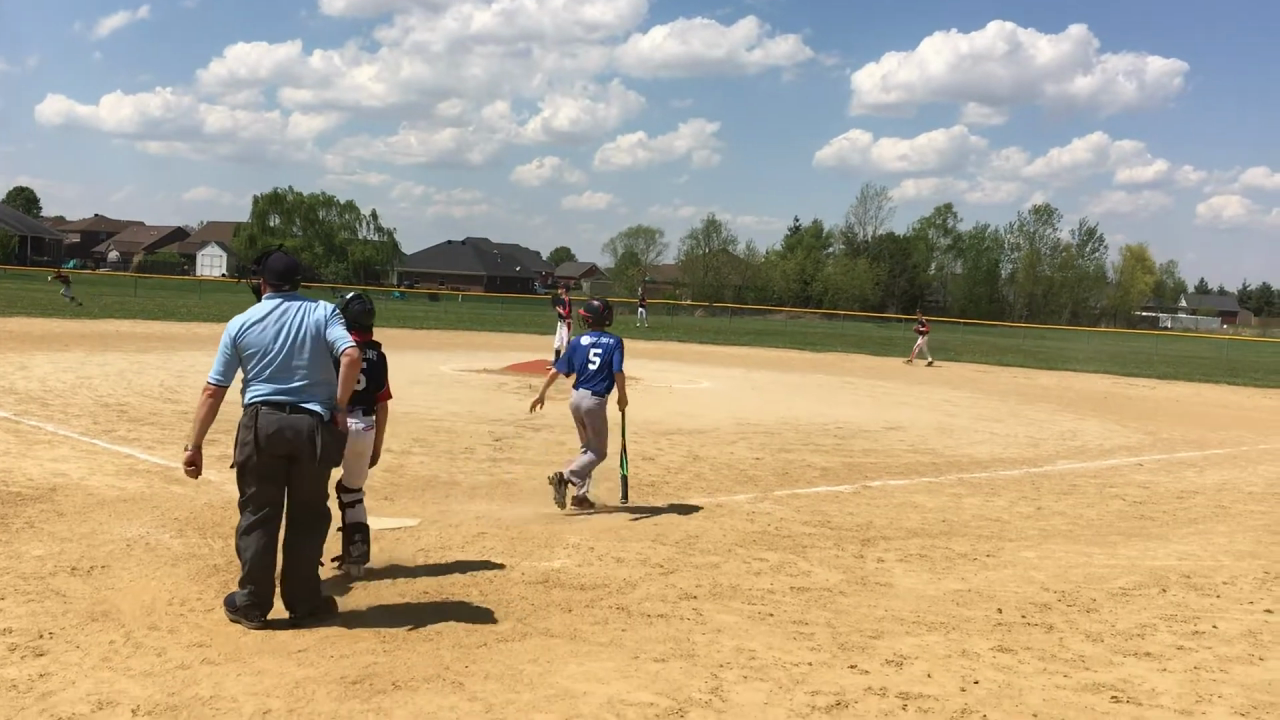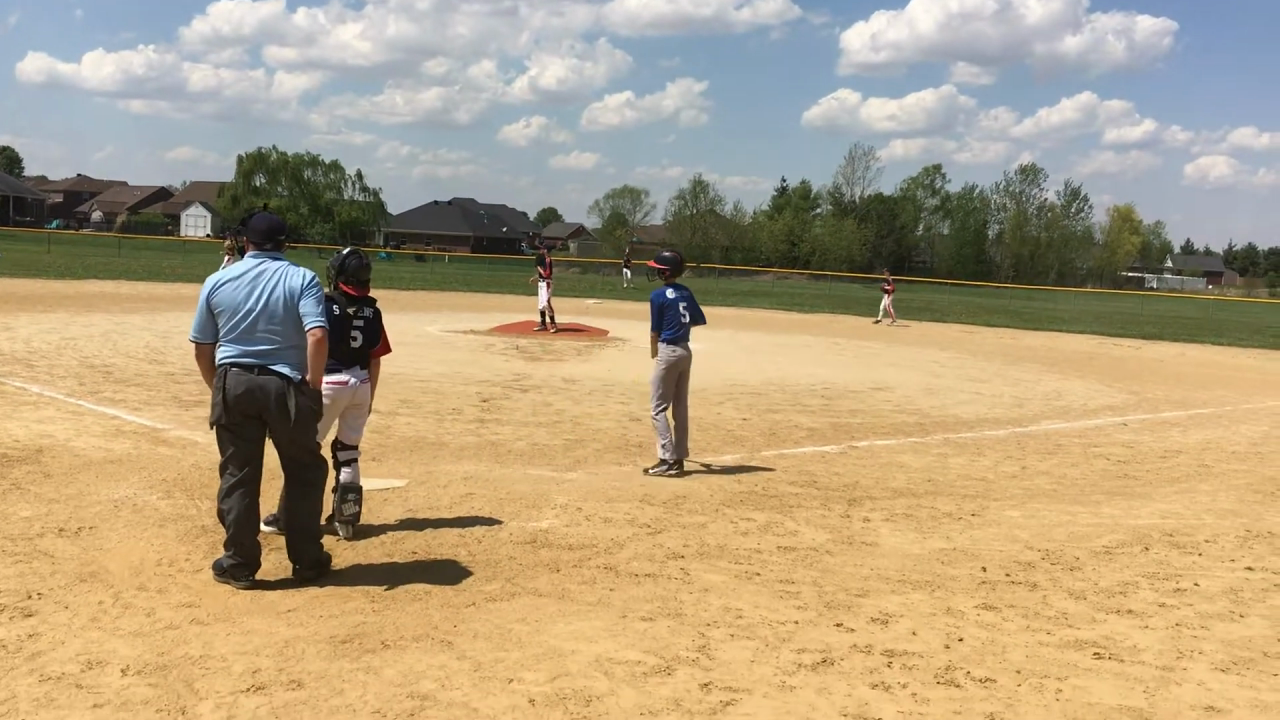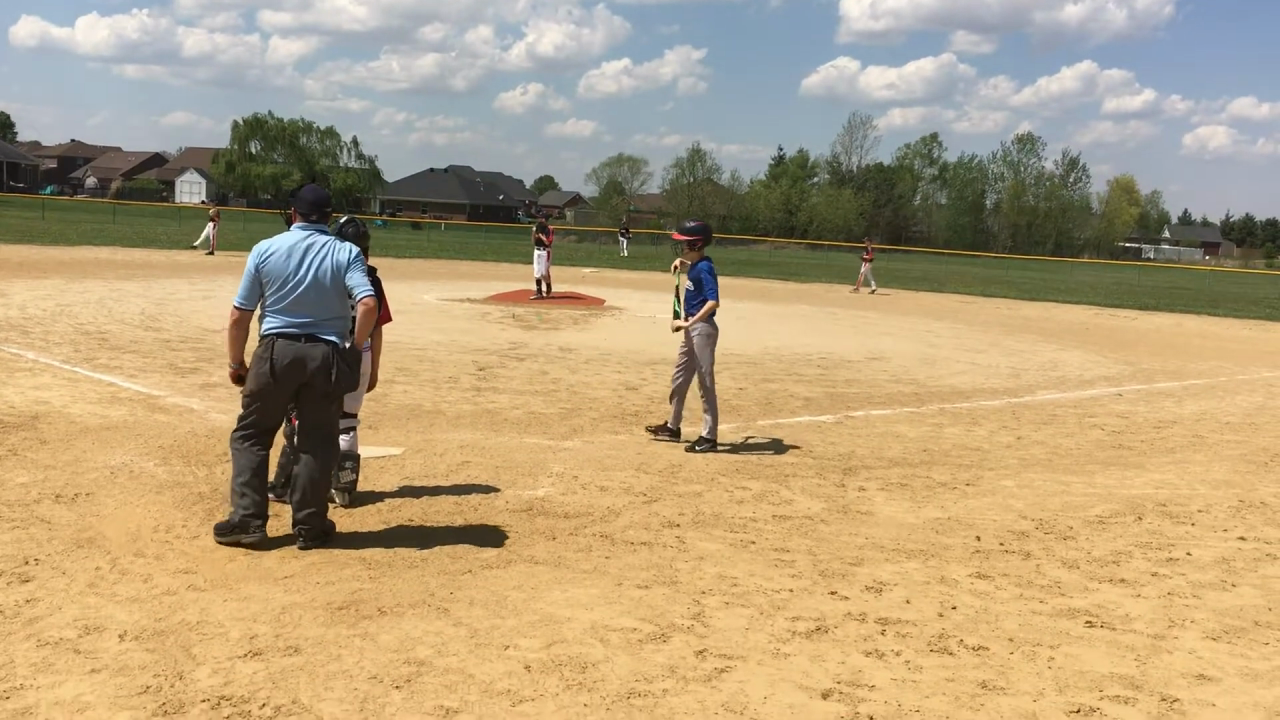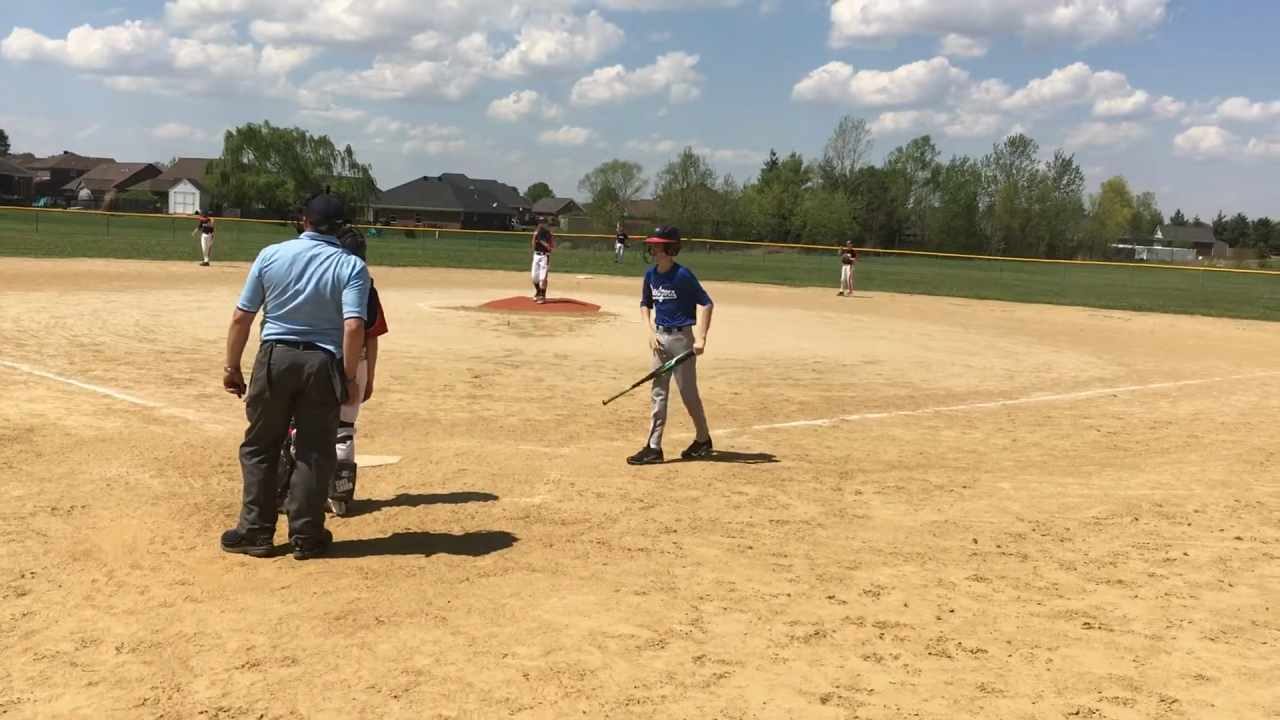
dt=0.7s
person 1, frame 1
left shoulder: (241, 323)
right shoulder: (324, 312)
left elbow: (214, 391)
right elbow: (351, 357)
left wrist: (195, 445)
right wrist: (339, 408)
left hip: (261, 425)
right hip: (312, 425)
left knee: (259, 516)
right knee: (310, 516)
left ankle: (253, 605)
right ankle: (304, 602)
person 1, frame 2
left shoulder: (217, 282)
right shoulder: (302, 279)
left elbow: (203, 348)
right elbow: (317, 336)
left wrist: (219, 390)
right wrist: (312, 385)
left hip: (233, 384)
right hip: (285, 387)
left knee: (238, 476)
right knee: (305, 470)
left ankle: (240, 564)
right ankle: (307, 558)
person 1, frame 3
left shoulder: (265, 250)
right shoulder: (347, 253)
left elbow: (239, 316)
right elbow: (368, 306)
left wrist: (236, 361)
right wrist: (356, 347)
left hip: (276, 352)
right hip: (325, 356)
left knee: (251, 433)
right knee: (317, 442)
left ankle: (247, 519)
right ankle: (308, 526)
person 1, frame 4
left shoulder: (271, 254)
right shoulder: (352, 266)
left elbow: (241, 317)
right elbow: (353, 327)
left wrist: (232, 367)
right wrist: (350, 378)
left hip: (274, 359)
right hip: (323, 364)
left knee: (259, 446)
right knee: (314, 451)
left ankle: (255, 532)
right ankle: (305, 536)
person 2, frame 1
right shoulder: (377, 355)
right elbow: (382, 404)
right wrist: (378, 442)
right hip: (364, 429)
right knee: (353, 493)
right ankle: (355, 558)
person 2, frame 2
left shoulder: (324, 307)
right shoulder: (372, 312)
right elbow: (375, 360)
right wrist: (369, 397)
left hip: (330, 384)
right hip: (360, 385)
right knee: (348, 452)
left ankle: (288, 517)
right ankle: (346, 518)
person 2, frame 3
right shoulder: (372, 280)
right elbow: (376, 329)
right wrist: (374, 369)
right hip: (360, 356)
left knee: (301, 416)
right knee: (348, 422)
left ankle: (284, 485)
right ankle: (343, 487)
person 2, frame 4
right shoulder: (367, 290)
right elbow: (372, 339)
right wrist: (369, 379)
right hip: (355, 364)
left knee: (300, 427)
right knee: (344, 431)
left ankle: (283, 493)
right ankle: (339, 496)
person 3, frame 1
left shoulder: (578, 341)
right shoulder: (614, 341)
left elbow: (557, 370)
right elbow: (618, 372)
left wrist: (541, 394)
right wrist: (623, 397)
left hip: (576, 398)
right hip: (595, 401)
left knee: (588, 448)
right knee: (598, 452)
left ankle: (580, 495)
right ankle: (564, 477)
person 3, frame 2
left shoulder: (658, 295)
right shoulder: (686, 292)
left elbow: (655, 331)
right elbow: (700, 320)
left wrist: (653, 352)
left hip: (668, 352)
right hip: (685, 351)
left knee: (658, 407)
right knee: (680, 407)
left ankle: (667, 459)
right ankle: (677, 458)
person 3, frame 3
left shoulder: (704, 268)
right shoulder: (697, 263)
left elbow: (714, 301)
left wrist: (689, 322)
right wrist: (683, 262)
left hip: (703, 329)
right hip: (690, 328)
left knee: (705, 383)
right knee: (679, 378)
left ankle: (709, 437)
right ankle: (672, 426)
person 3, frame 4
left shoulder: (683, 274)
right shoulder: (650, 273)
left elbow: (706, 304)
right elbow: (646, 304)
left wrist: (700, 338)
right wrist: (649, 331)
left hip: (681, 338)
right hip: (660, 337)
left knee: (688, 393)
right knee: (658, 393)
left ankle: (703, 440)
right ankle: (653, 448)
